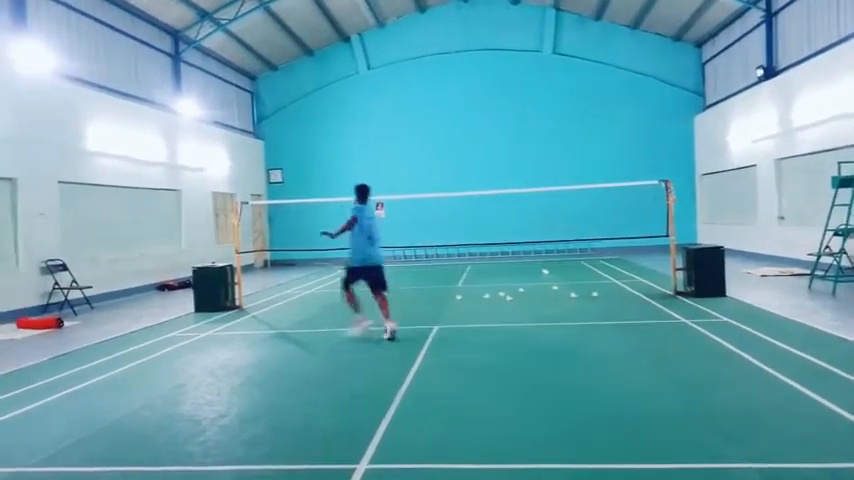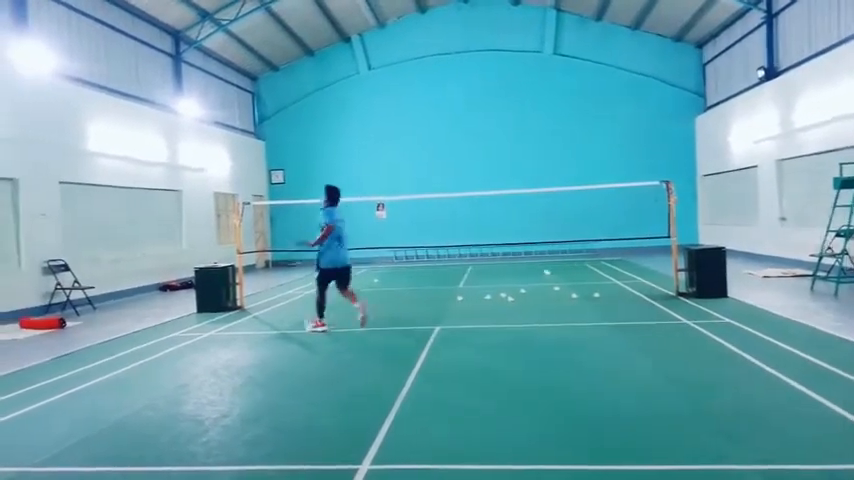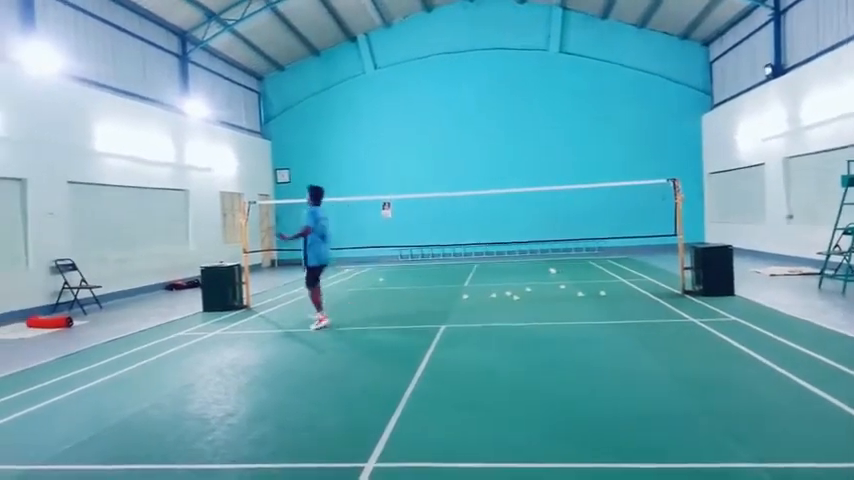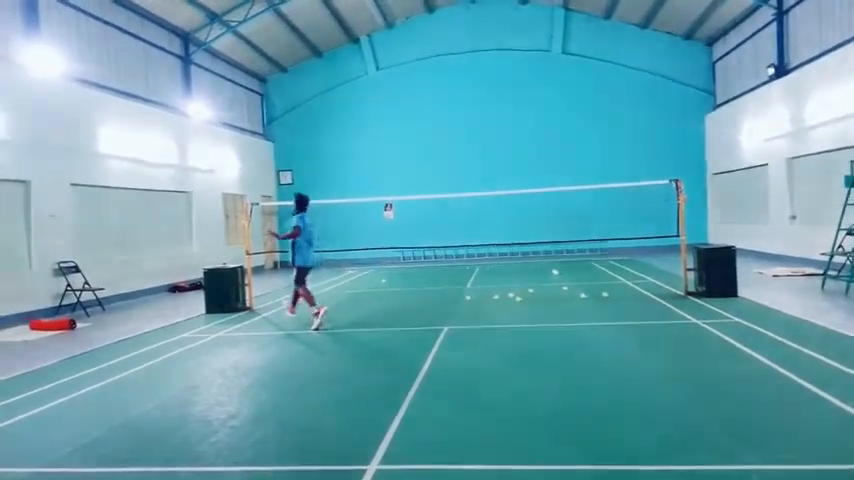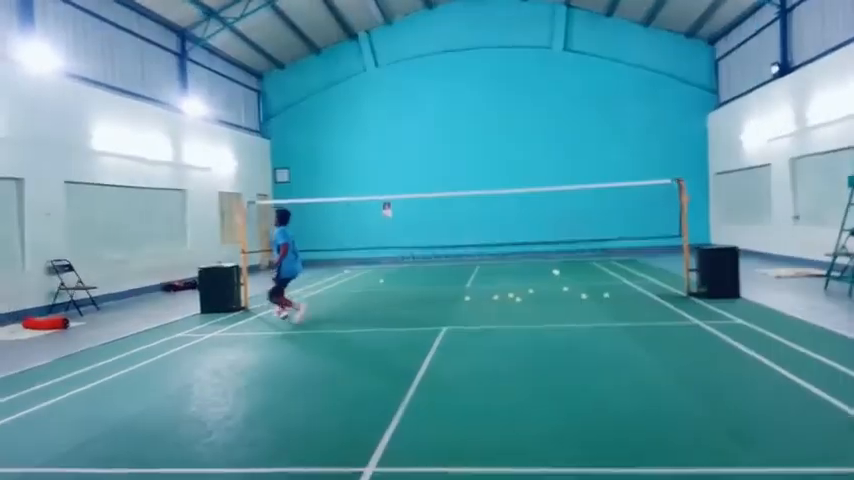
dt=0.2s
person 1, frame 1
left shoulder: (357, 209)
right shoulder: (370, 213)
left elbow: (352, 221)
left wrist: (335, 234)
left hip: (358, 259)
right hip: (375, 258)
left knee: (347, 288)
right knee: (378, 292)
left ankle: (360, 318)
right ankle: (389, 324)
person 1, frame 2
left shoulder: (326, 212)
right shoulder: (338, 214)
left elbow: (329, 230)
left wrist: (314, 243)
left hip: (328, 260)
right hip: (343, 259)
left knee: (320, 290)
right knee: (344, 289)
left ankle: (320, 322)
right ankle: (358, 305)
person 1, frame 3
left shoulder: (310, 212)
right shoulder: (322, 213)
left elbow: (306, 231)
left wrist: (287, 238)
left hip: (313, 257)
right hip: (323, 256)
left knee: (312, 287)
right knee: (314, 284)
left ankle: (322, 317)
right ankle: (320, 313)
person 1, frame 4
left shoulder: (298, 218)
right shoulder: (306, 218)
left elbow: (296, 232)
left wrist: (279, 236)
left hip: (301, 260)
right hip: (307, 259)
left knee: (300, 286)
right knee: (298, 283)
left ankle: (317, 309)
right ankle: (292, 307)
person 1, frame 5
left shoulder: (279, 232)
right shoulder: (285, 231)
left elbow: (285, 249)
left wrist: (275, 264)
left hip: (286, 270)
right hip: (295, 268)
left knee: (273, 296)
right knee: (279, 287)
left ankle: (297, 307)
right ankle: (281, 309)
